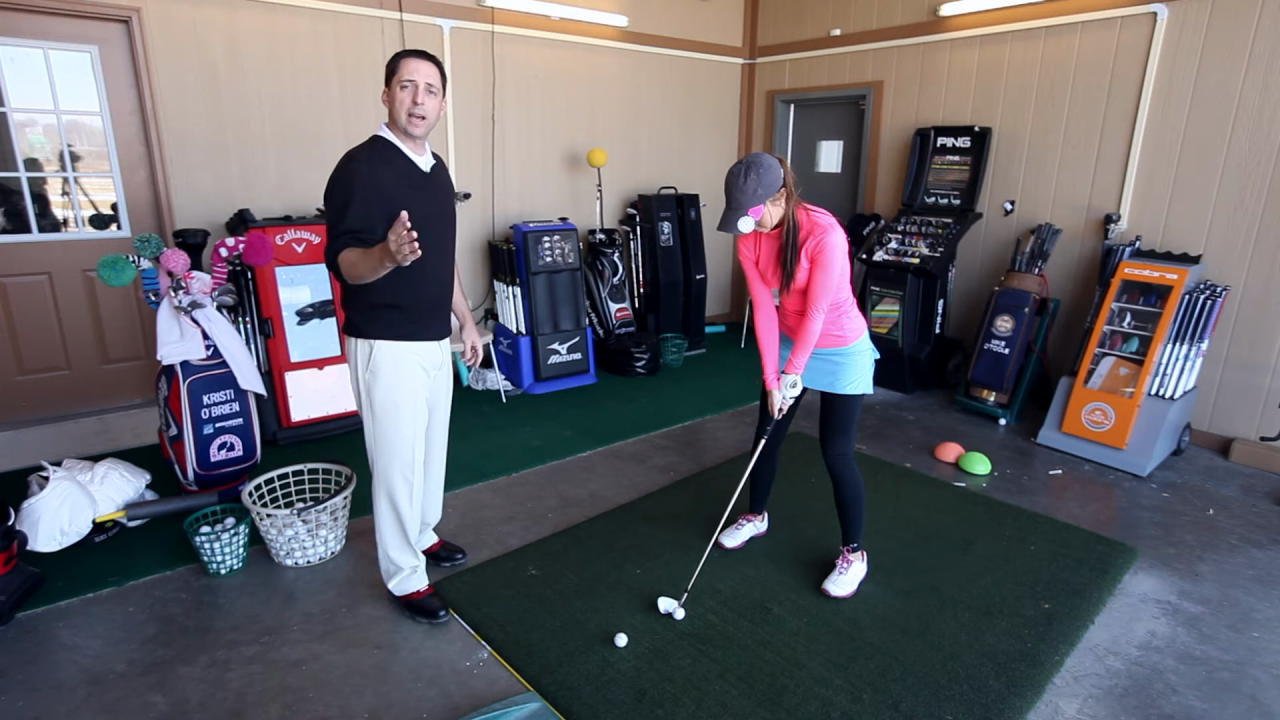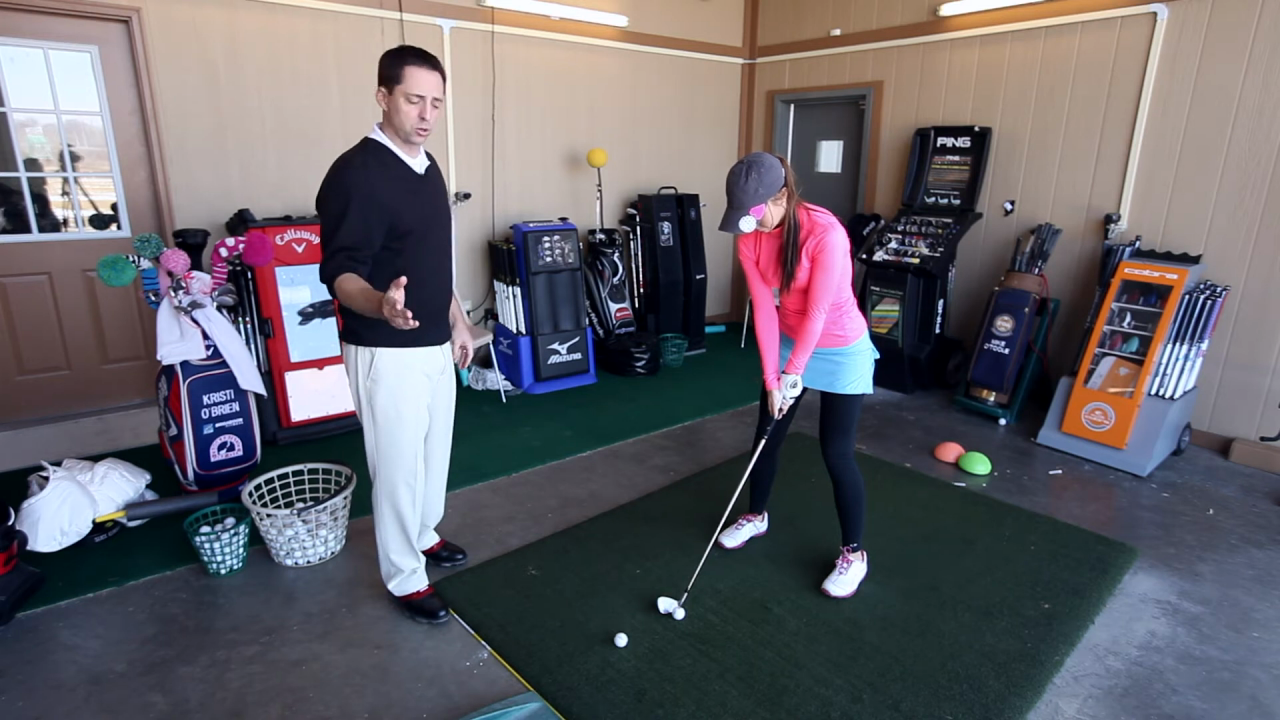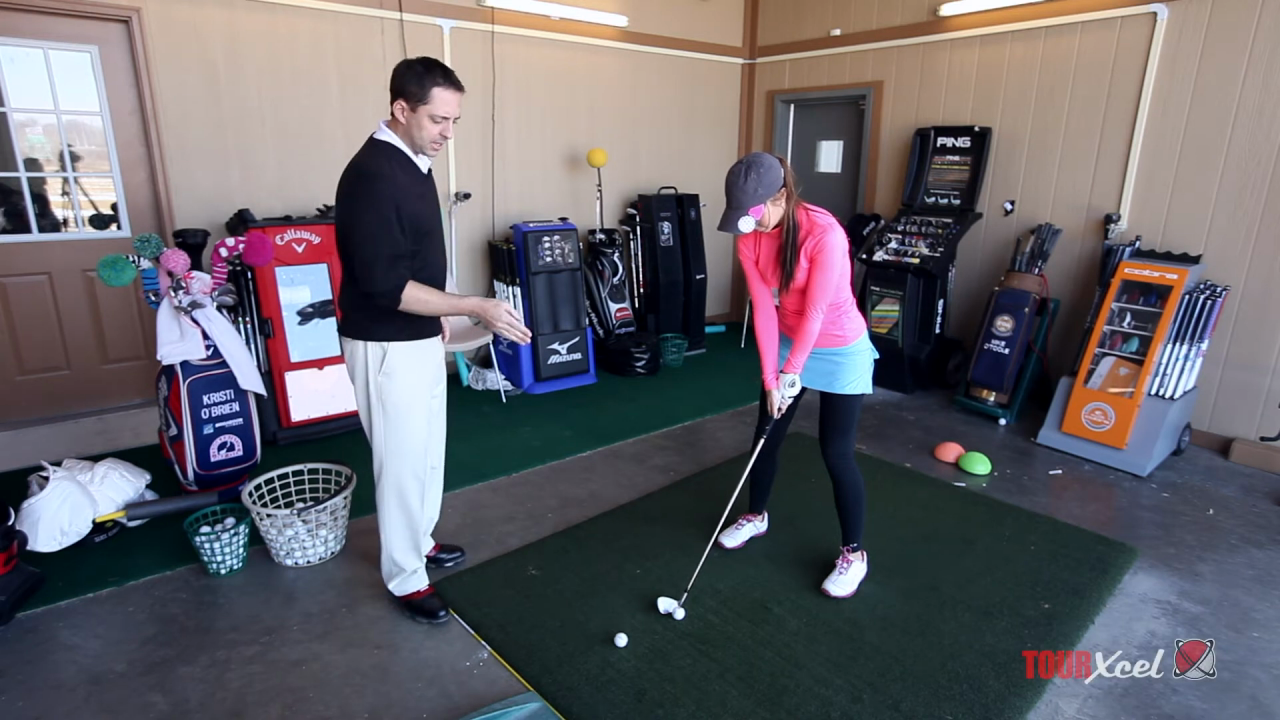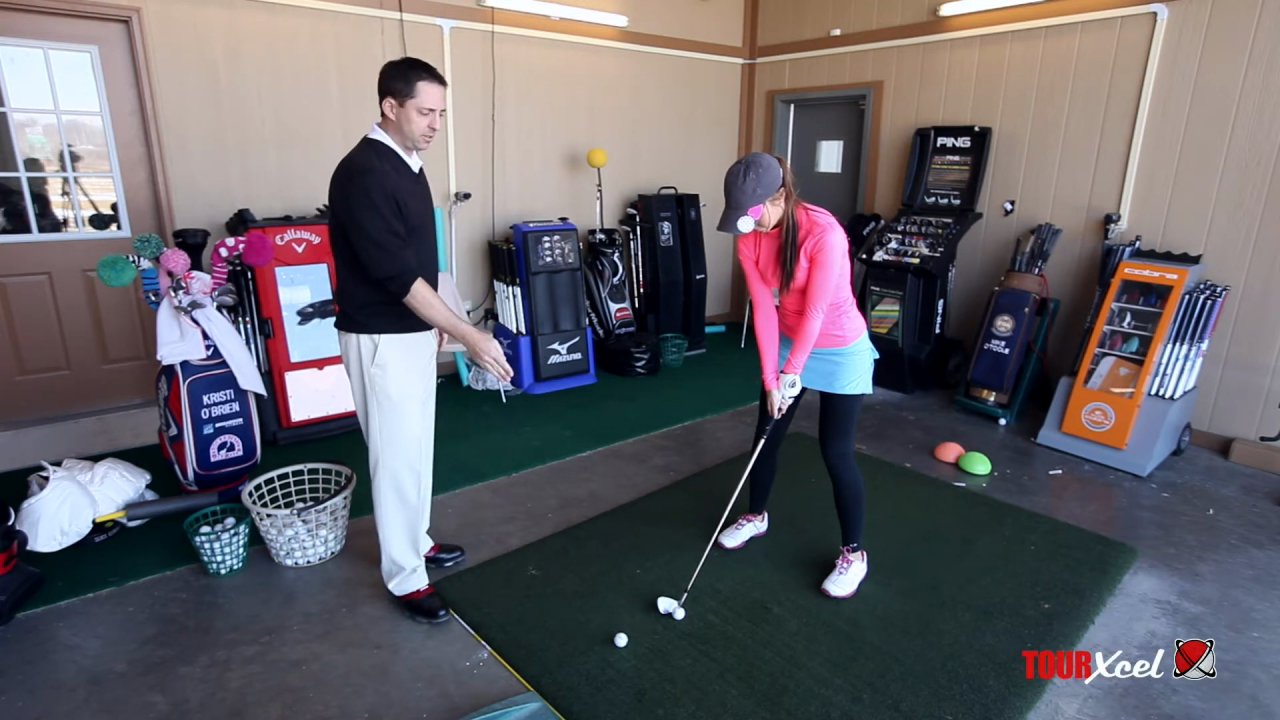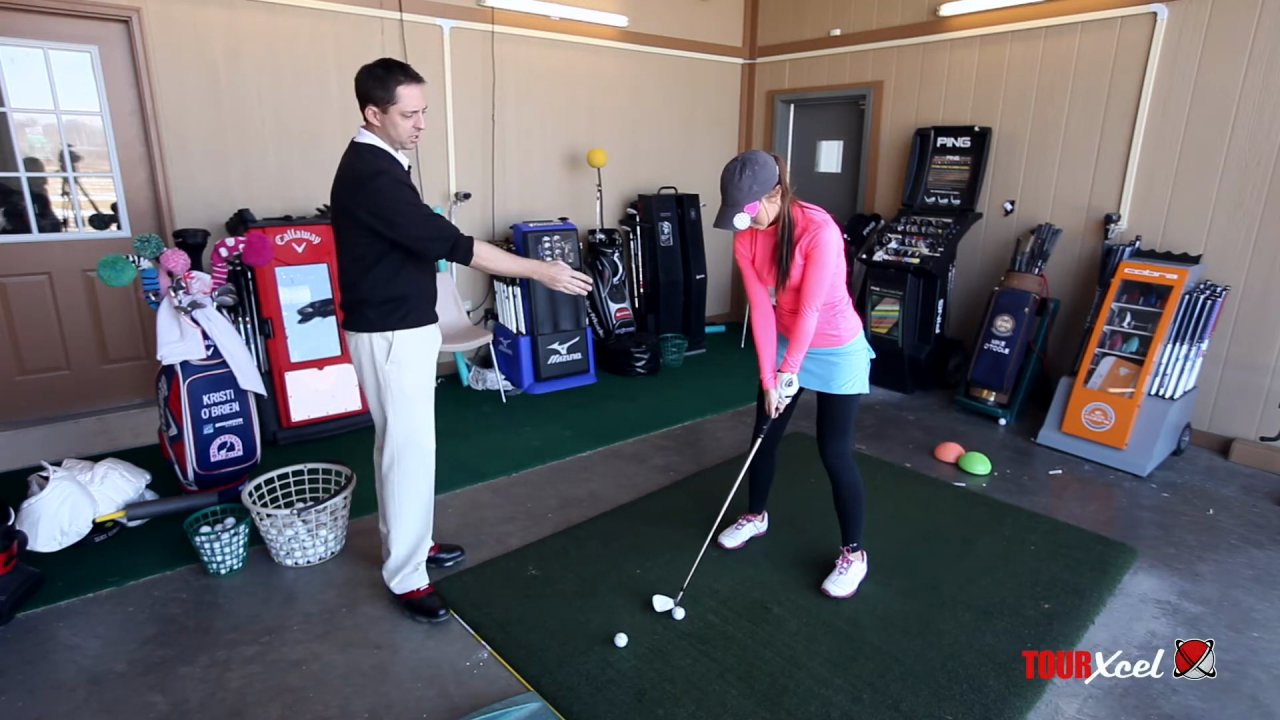
dt=1s
person 1, frame 1
left shoulder: (436, 168)
right shoulder: (361, 167)
right elbow: (344, 261)
left wrist: (465, 319)
right wrist: (386, 255)
left hip: (434, 341)
right hip: (386, 346)
left knee: (430, 451)
right knee: (398, 463)
left ankle: (421, 534)
right ankle: (405, 577)
person 1, frame 2
left shoulder: (427, 167)
right shoulder: (355, 174)
right elbow: (340, 274)
left wrist: (457, 320)
right wrist: (381, 303)
left hip: (434, 345)
right hip: (387, 353)
left knee: (434, 454)
right knee: (399, 467)
left ankle: (422, 535)
right ankle: (405, 579)
person 1, frame 3
left shoulder: (414, 162)
right shoulder: (372, 176)
right elbow: (386, 286)
left wrist: (442, 319)
right wrist: (477, 307)
left hip: (421, 338)
right hip: (387, 347)
left knee: (427, 452)
right knee: (403, 461)
left ankle: (418, 540)
right ankle: (405, 577)
person 1, frame 4
left shoulder: (407, 165)
right shoulder: (364, 174)
right elbow: (398, 274)
left wrist: (440, 329)
right wrist: (469, 335)
left hip: (413, 332)
right hip: (381, 339)
left knee: (417, 447)
right knee: (397, 457)
left ankle: (415, 541)
right ankle: (404, 575)
person 1, frame 5
left shoulder: (379, 164)
right shoulder: (370, 176)
right elbow: (451, 245)
right wrist: (540, 269)
left hip: (406, 327)
right hip: (389, 336)
left knee: (401, 444)
right knee: (409, 451)
left ankle: (411, 542)
right ankle: (405, 576)
person 2, frame 1
left shoulder: (825, 234)
right shoulder: (749, 238)
left elbow: (816, 311)
right elbow: (764, 307)
left wrist: (793, 374)
right wrist: (771, 380)
left hip: (840, 350)
right hip: (789, 342)
left knee: (836, 452)
right knee: (766, 436)
left ankle: (854, 554)
right ankle: (756, 516)
person 2, frame 2
left shoulder: (826, 233)
right shoulder: (749, 237)
left elbow: (818, 311)
right elbow: (764, 307)
left wrist: (794, 374)
right wrist: (772, 380)
left hip: (840, 351)
right hip: (789, 342)
left knee: (836, 452)
right knee: (766, 435)
left ankle: (854, 554)
right ankle: (756, 516)
person 2, frame 3
left shoulder: (824, 233)
right shoulder: (749, 237)
left elbow: (815, 311)
right elbow: (763, 307)
left wrist: (791, 374)
right wrist: (771, 379)
left hip: (840, 351)
right hip: (788, 342)
left knee: (836, 452)
right knee: (766, 436)
left ankle: (853, 554)
right ankle: (756, 516)
person 2, frame 4
left shoulder: (824, 233)
right shoulder: (749, 237)
left elbow: (815, 311)
right elbow: (763, 307)
left wrist: (792, 374)
right wrist: (771, 379)
left hip: (839, 351)
right hip: (788, 343)
left knee: (836, 452)
right knee: (766, 436)
left ankle: (853, 554)
right ankle: (756, 516)
person 2, frame 5
left shoulder: (819, 231)
right shoulder: (746, 236)
left elbow: (810, 310)
right elbow: (761, 307)
left wrist: (788, 375)
right wrist: (768, 380)
left hip: (836, 351)
right hip: (785, 343)
left knee: (834, 453)
right knee: (764, 435)
left ankle: (853, 554)
right ankle: (756, 516)
